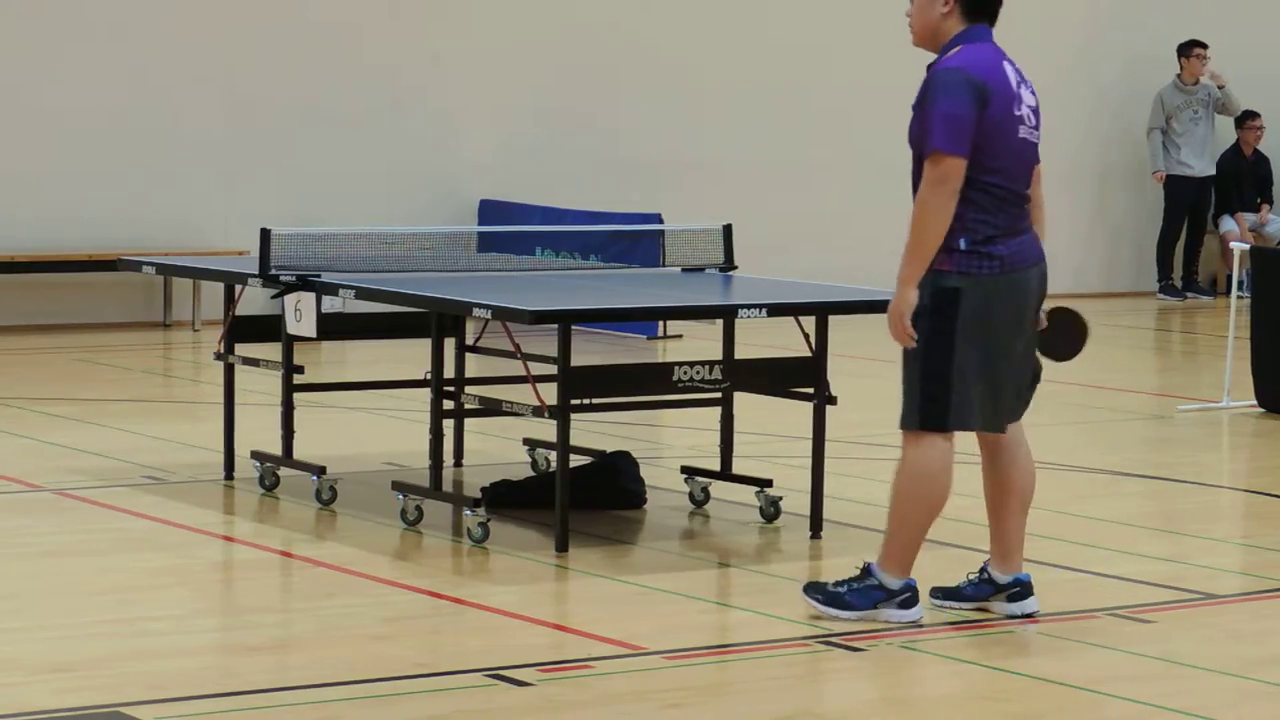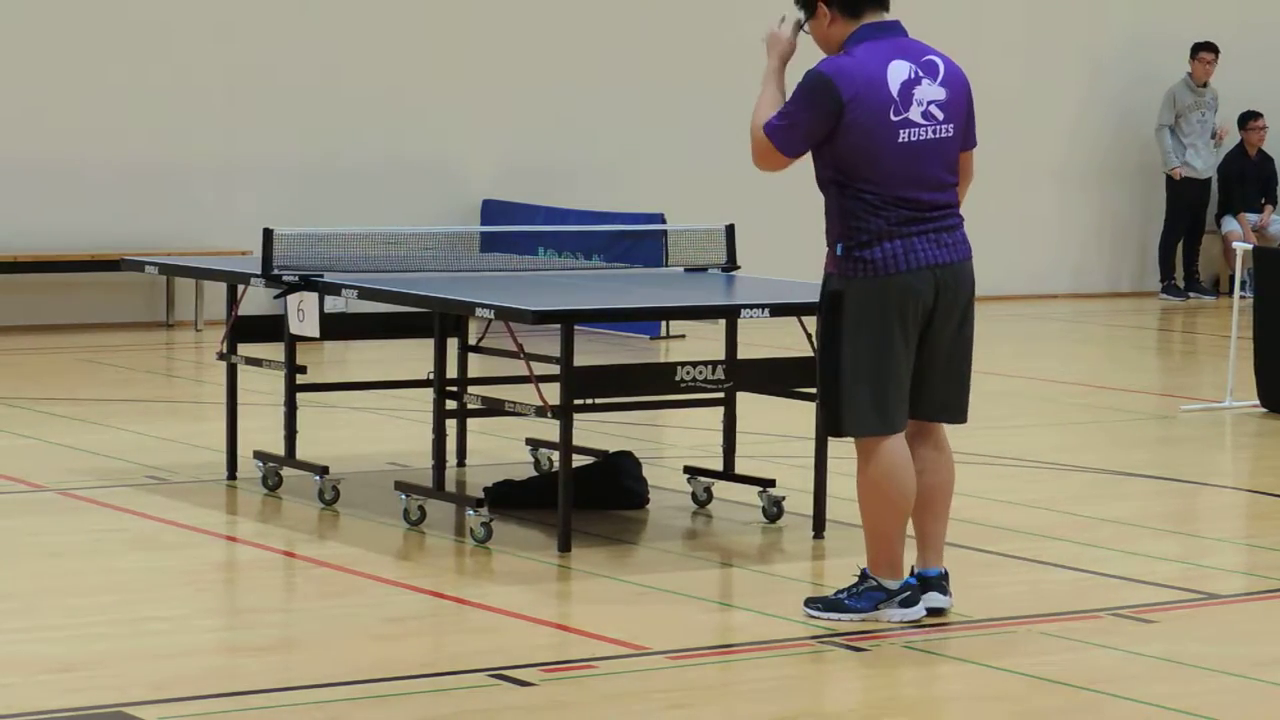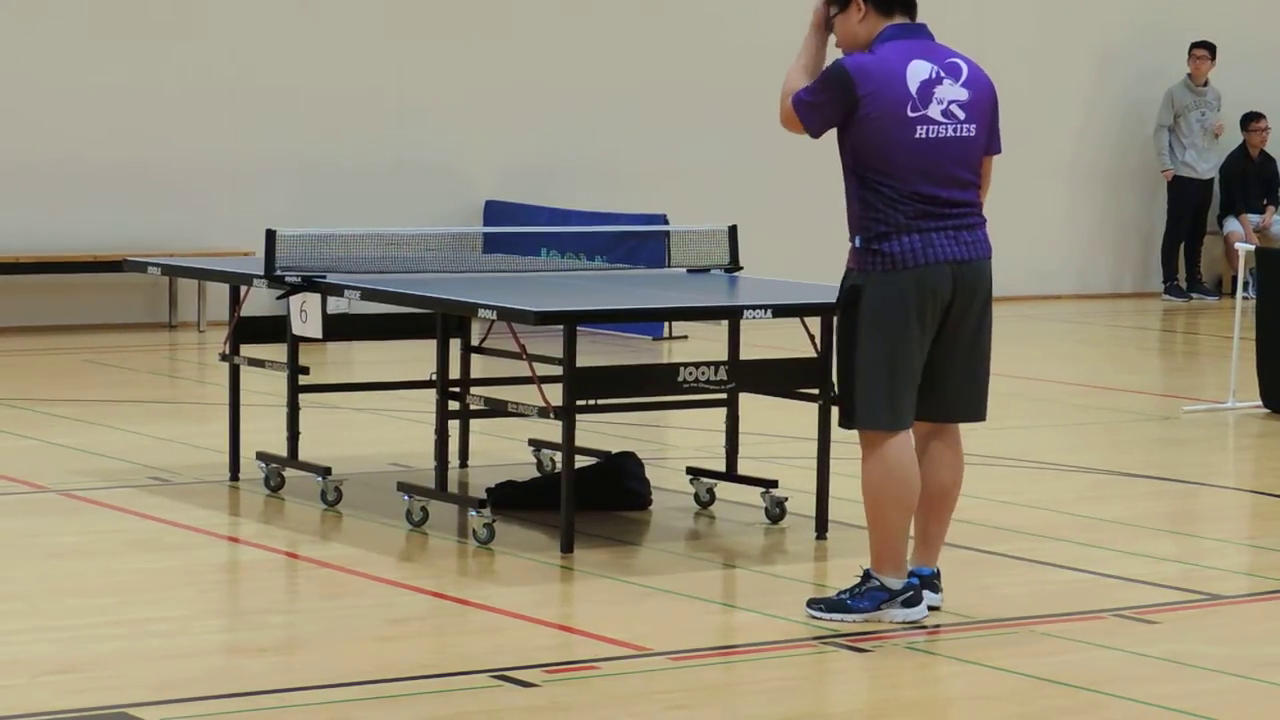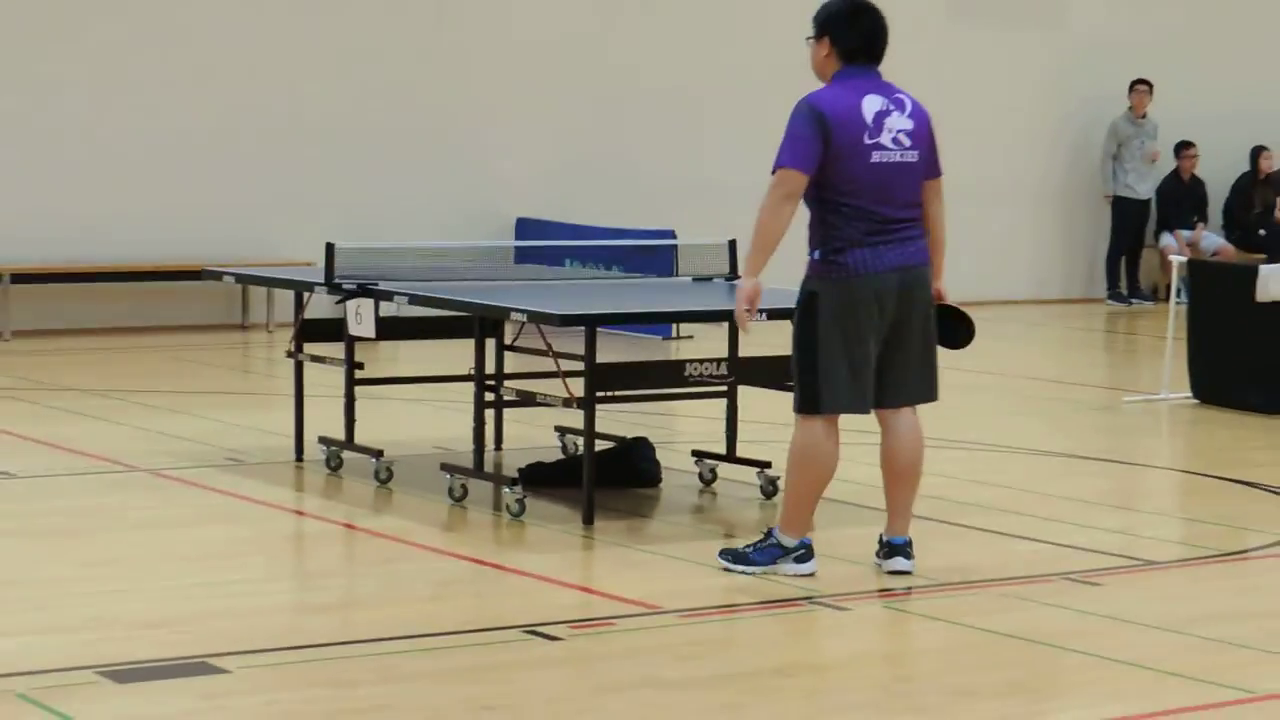
dt=1s
person 1, frame 1
left shoulder: (955, 75)
right shoulder: (1010, 74)
left elbow: (942, 186)
left wrist: (908, 284)
right wrist: (1038, 279)
left hip: (967, 276)
right hip: (1017, 268)
left knee: (929, 430)
right knee: (999, 426)
left ankle: (890, 583)
right ankle: (1007, 577)
person 1, frame 2
left shoulder: (835, 78)
right shoulder: (948, 71)
left elbow: (767, 153)
left wrist: (775, 63)
left hip: (874, 274)
right hip: (948, 264)
left knee: (880, 432)
right knee: (926, 426)
left ankle: (887, 585)
right ankle: (932, 574)
person 1, frame 3
left shoulder: (856, 74)
right shoulder: (973, 76)
left elbow: (792, 112)
left hip: (892, 270)
right hip: (967, 264)
left knee: (883, 429)
right knee: (939, 425)
left ankle: (890, 585)
right ankle: (925, 572)
person 1, frame 4
left shoulder: (819, 109)
right shoulder: (913, 109)
left elbow: (786, 191)
right elbow: (932, 201)
left wrist: (751, 273)
right wrist: (936, 275)
left hip: (845, 279)
right hip: (908, 275)
left knee: (819, 414)
right knee: (900, 410)
left ankle: (791, 542)
right ankle: (898, 541)
person 2, frame 1
left shoulder: (1209, 92)
right shoulder: (1166, 94)
left elbow: (1234, 111)
right elbow: (1154, 131)
left wrist: (1222, 86)
right wrist: (1158, 165)
left hip: (1205, 173)
right hip: (1177, 173)
left knee: (1198, 230)
right knee: (1172, 229)
left ankle: (1190, 281)
right ankle: (1165, 283)
person 2, frame 2
left shoulder: (1213, 95)
right shoulder: (1176, 92)
right elbow: (1163, 129)
left wrist: (1218, 135)
right wrist: (1172, 163)
left hip: (1205, 173)
right hip: (1181, 173)
left knee: (1196, 231)
right knee: (1174, 229)
left ankle: (1192, 281)
right ankle: (1167, 283)
person 2, frame 3
left shoulder: (1216, 96)
right shoulder: (1175, 93)
right elbow: (1161, 129)
left wrist: (1218, 132)
right wrist: (1165, 164)
left hip: (1207, 174)
right hip: (1181, 173)
left knee: (1198, 232)
right knee: (1176, 230)
left ankle: (1194, 282)
right ankle: (1170, 283)
person 2, frame 4
left shoulder: (1153, 126)
right shoulder: (1118, 124)
right elbow: (1107, 158)
left wrist: (1155, 156)
right wrist: (1109, 190)
left hip: (1145, 194)
right hip: (1124, 194)
left knee: (1137, 245)
right knee: (1119, 243)
left ankle: (1134, 288)
right ankle: (1113, 290)
person 3, frame 1
left shoulder: (1263, 160)
right shoulder: (1227, 160)
right elbow: (1229, 199)
left wrist: (1264, 211)
right wrist: (1244, 230)
left hip: (1256, 213)
right hip: (1230, 214)
right knee: (1231, 237)
right ankle: (1234, 280)
person 3, frame 2
right shoulder: (1231, 161)
right elbow: (1233, 200)
right wrist: (1247, 231)
left hip: (1259, 214)
right hip: (1233, 214)
right knee: (1233, 237)
right ankle: (1237, 279)
person 3, frame 3
right shoulder: (1233, 162)
right elbow: (1235, 201)
right wrist: (1249, 232)
left hip: (1262, 214)
right hip: (1235, 215)
right knee: (1235, 238)
person 3, frame 4
left shoulder: (1199, 184)
right shoulder: (1167, 185)
left elbow: (1203, 214)
right elbow: (1168, 219)
left wrist: (1199, 231)
right wrist: (1182, 246)
left hip: (1194, 230)
right hip: (1170, 231)
left knee: (1229, 251)
right knee: (1170, 252)
right ankle: (1175, 286)
